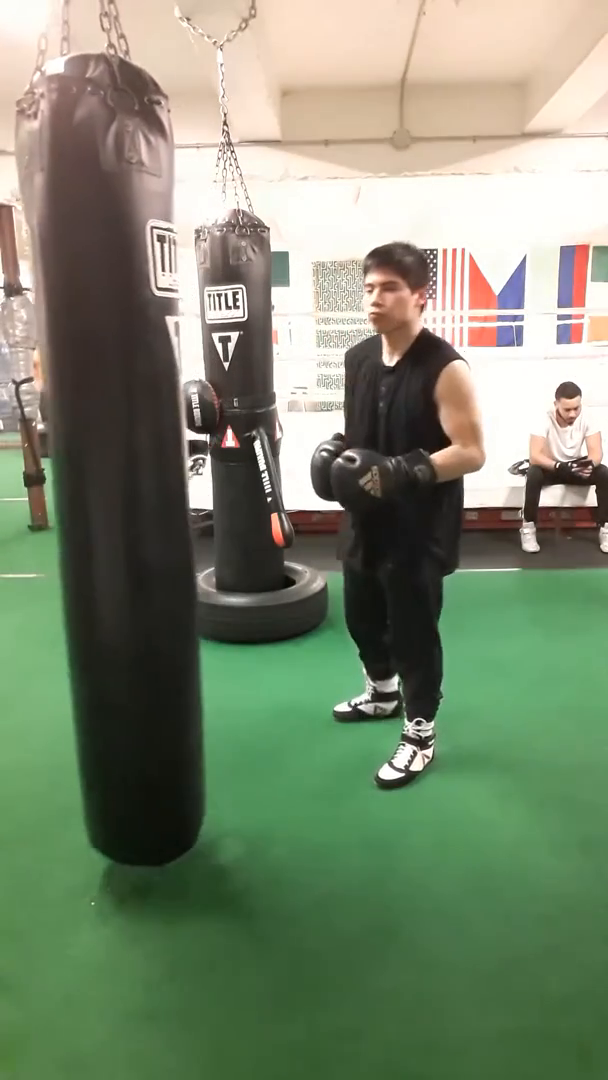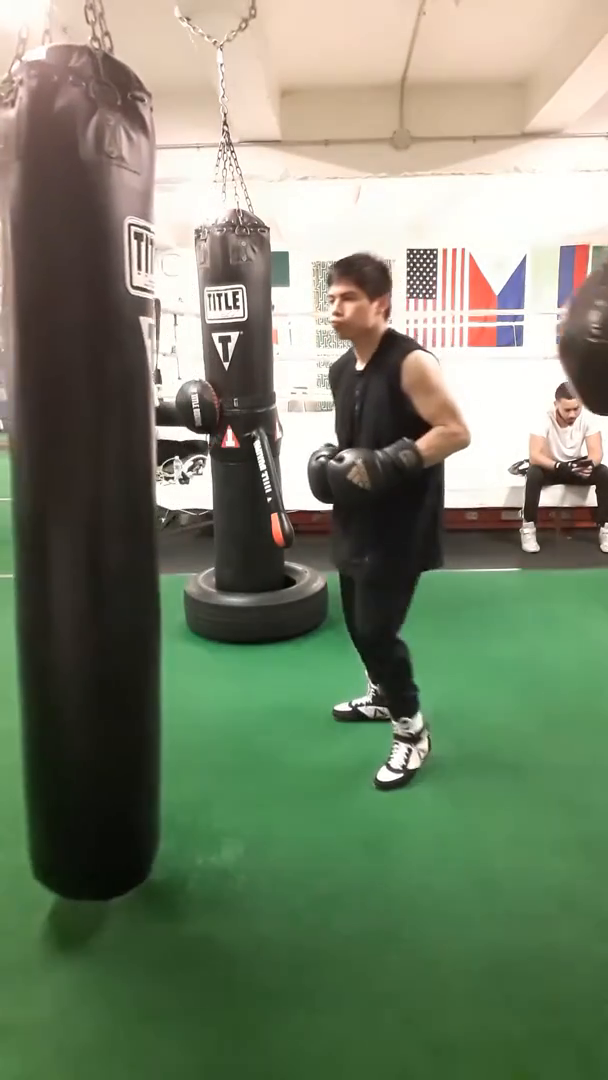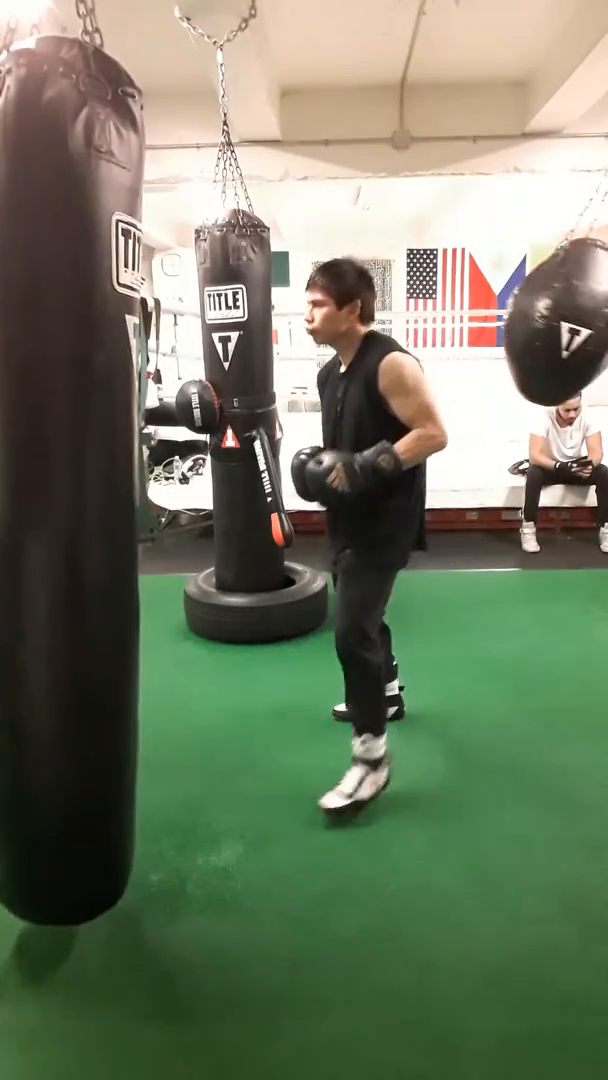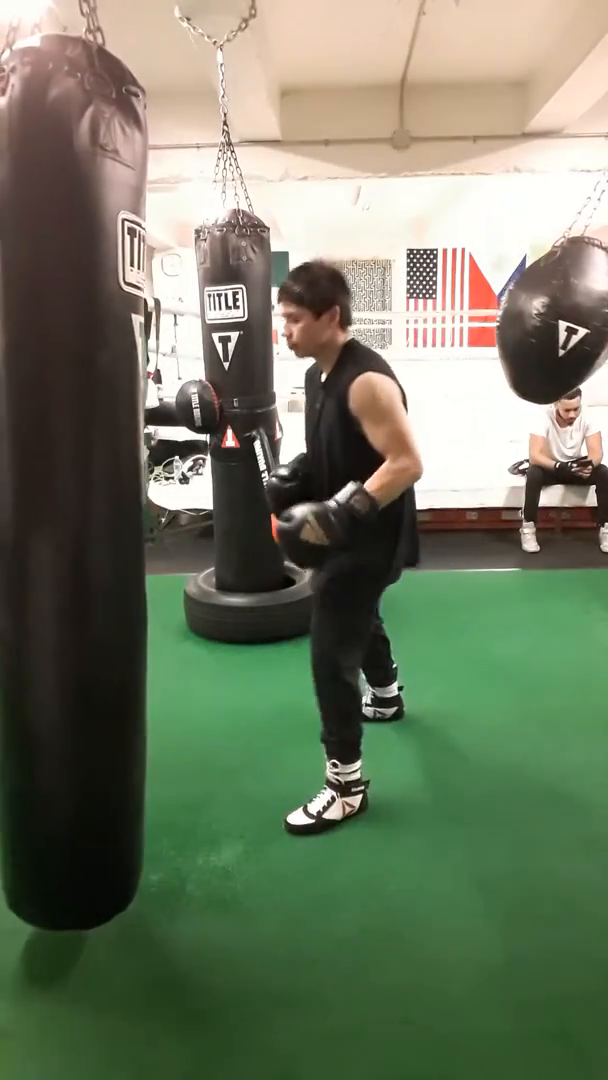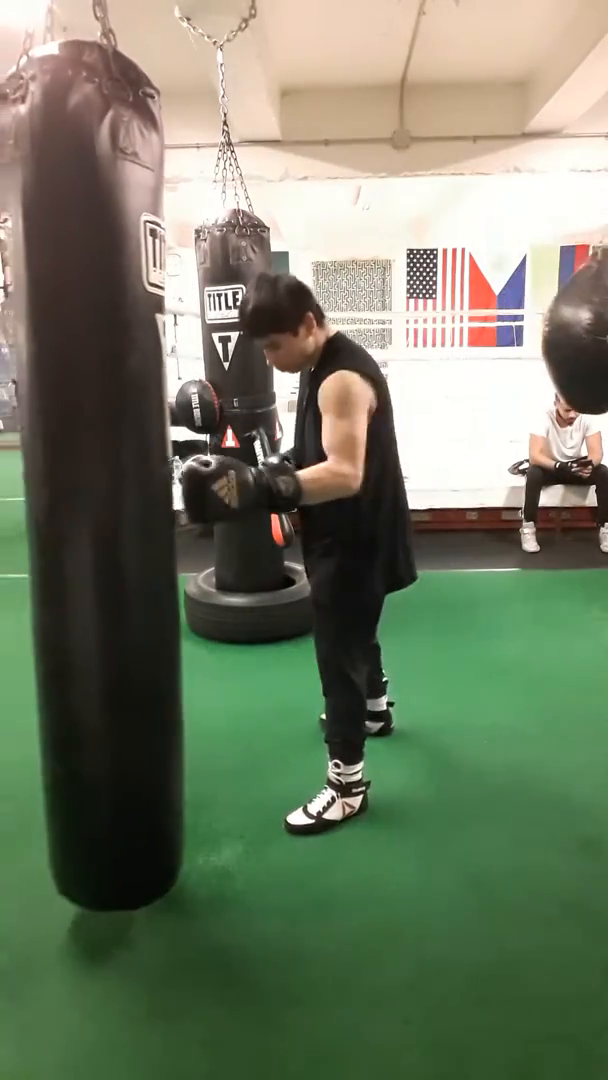
dt=0.3s
person 1, frame 1
left shoulder: (445, 369)
right shoulder: (357, 358)
left elbow: (472, 452)
left wrist: (399, 473)
right wrist: (335, 452)
left hip: (419, 529)
right hip: (367, 523)
left knee: (414, 630)
right knee: (361, 616)
left ankle: (420, 737)
right ankle: (382, 693)
person 1, frame 2
left shoulder: (411, 362)
right shoulder: (342, 370)
left elbow: (456, 432)
left wrist: (388, 463)
right wrist: (331, 461)
left hip: (399, 524)
right hip: (356, 520)
left knee: (377, 627)
right knee: (359, 620)
left ankle: (411, 730)
right ankle: (383, 695)
person 1, frame 3
left shoulder: (390, 363)
right shoulder: (330, 372)
left elbow: (433, 433)
left wrist: (363, 468)
right wrist: (318, 461)
left hip: (383, 519)
right hip: (350, 517)
left knee: (352, 627)
right knee: (362, 613)
left ankle: (371, 756)
right ankle: (385, 693)
person 1, frame 4
left shoulder: (366, 379)
right shoulder: (319, 374)
left elbow: (407, 464)
left wrist: (341, 514)
right wrist: (297, 477)
left hip: (364, 542)
right hip: (339, 536)
left knee: (331, 655)
right knee: (359, 622)
left ankle: (346, 783)
right ankle: (385, 695)
person 1, frame 5
left shoulder: (343, 378)
right shoulder: (322, 368)
left elbow: (345, 473)
left wrist: (255, 485)
right wrist: (259, 477)
left hip: (358, 542)
right hip: (344, 536)
left knee: (337, 658)
right knee: (350, 635)
left ankle: (346, 784)
right ankle: (374, 710)
